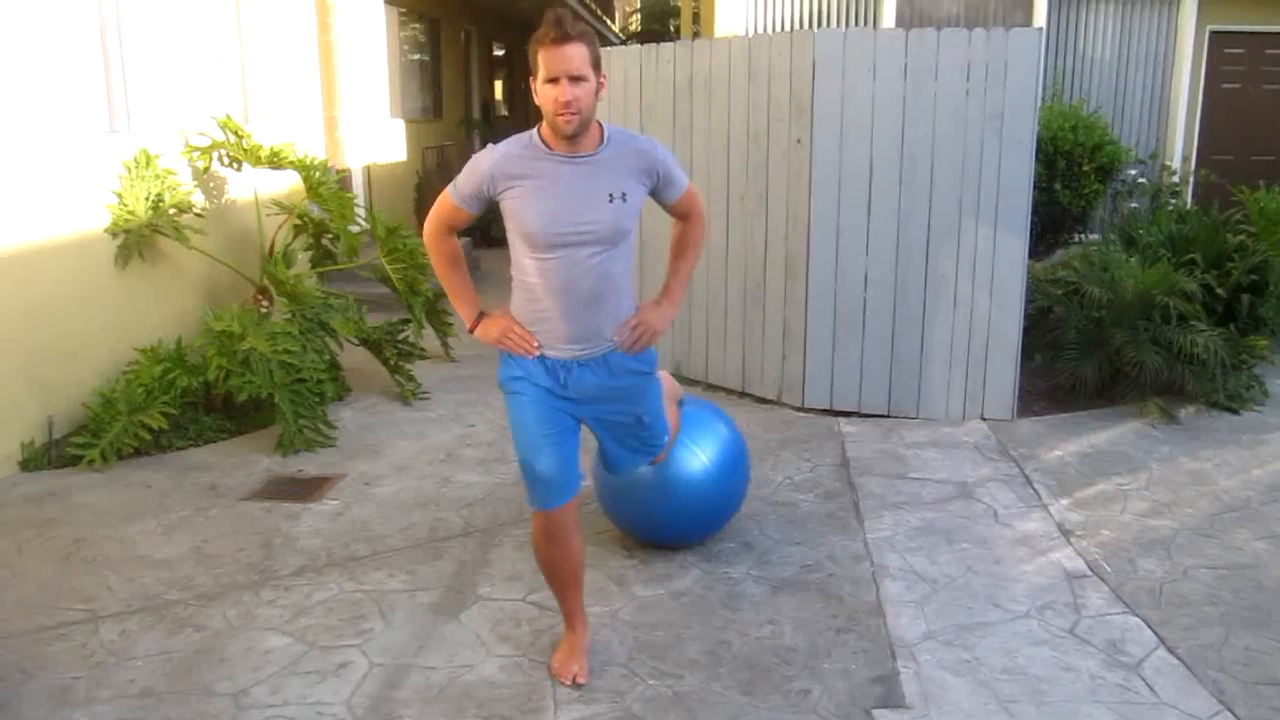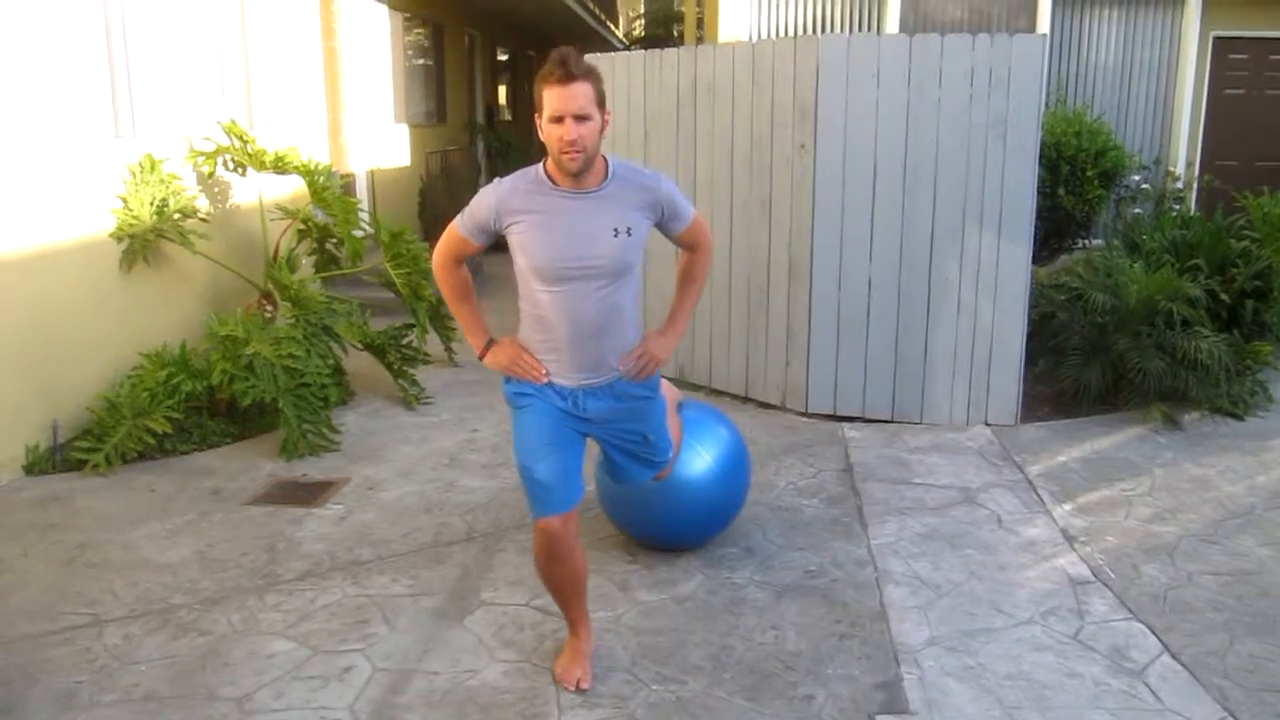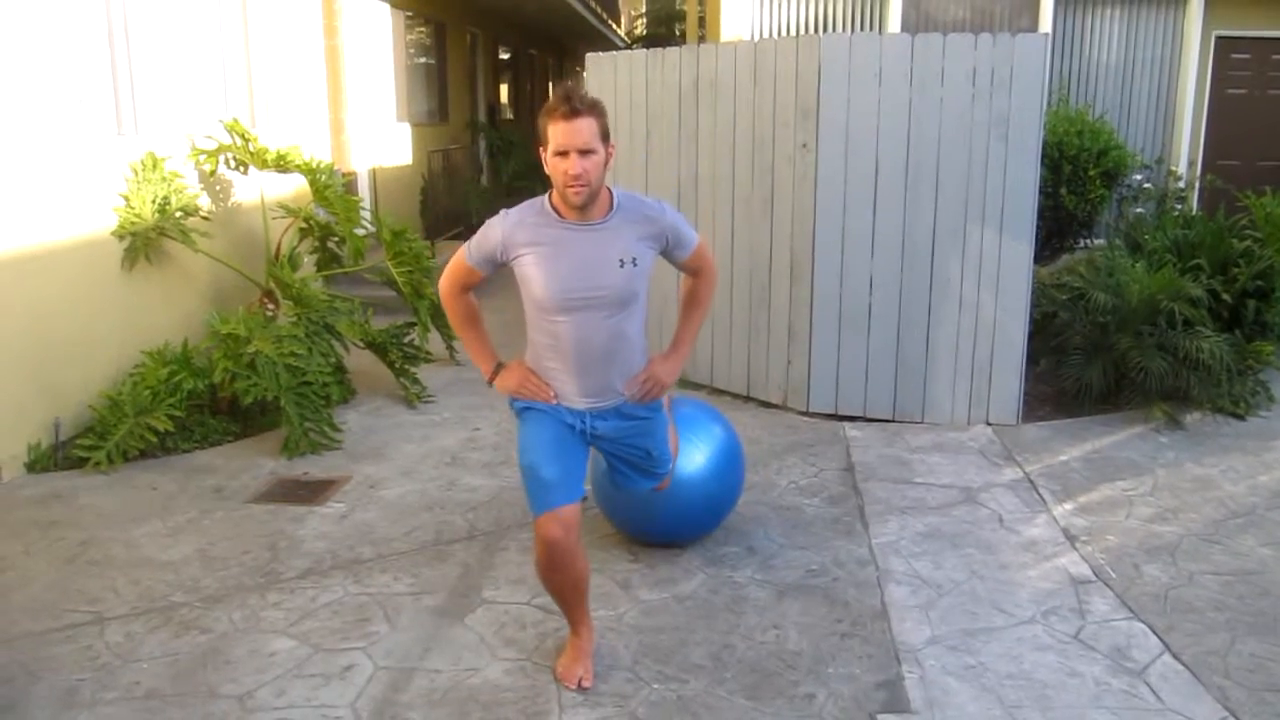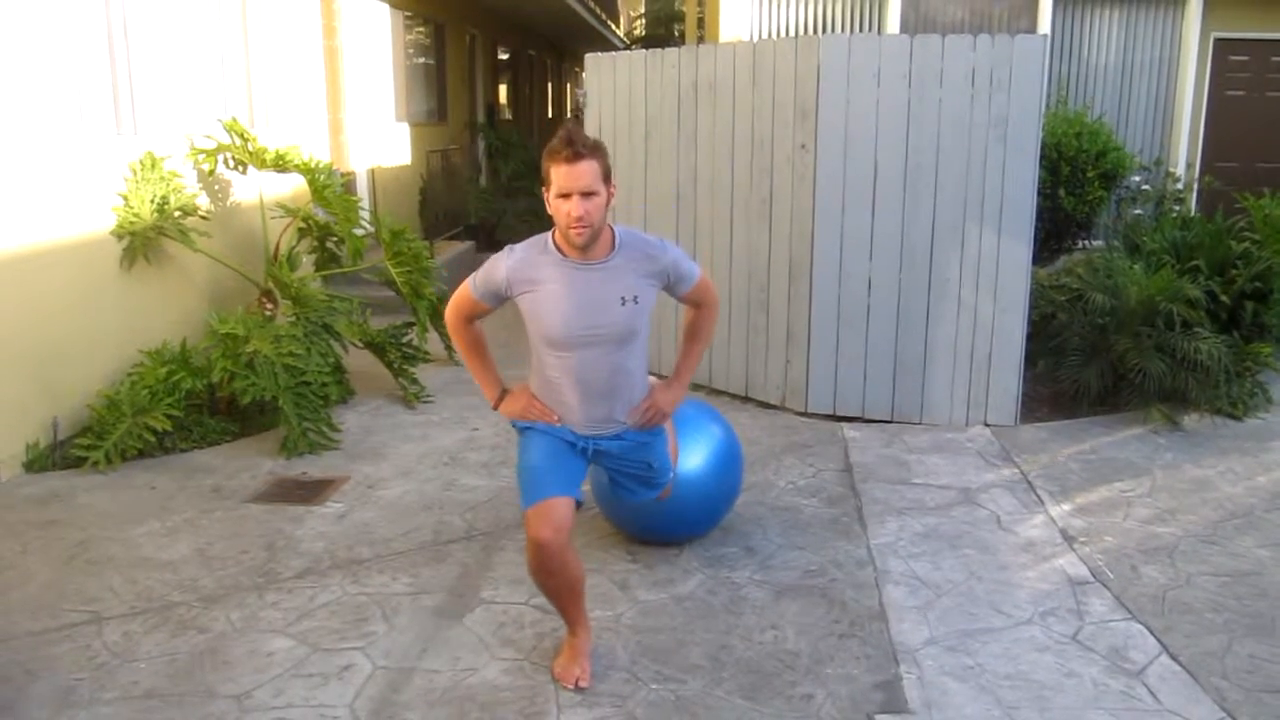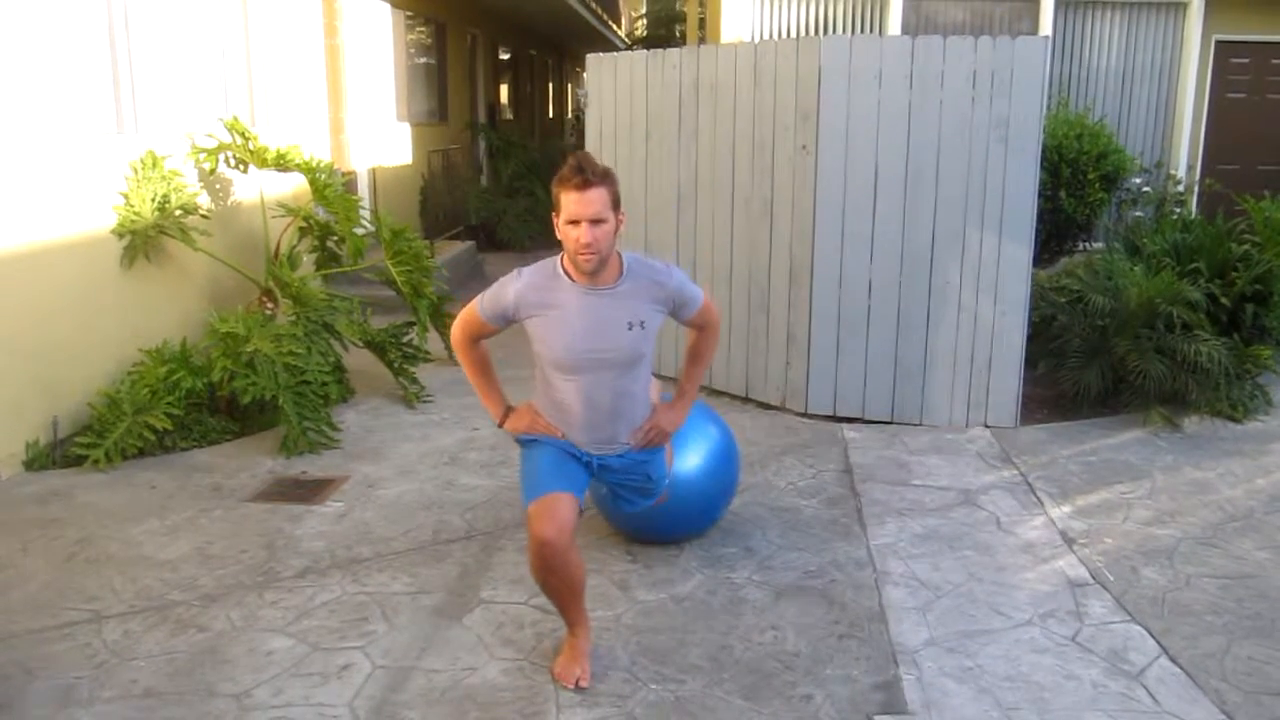
dt=0.4s
person 1, frame 1
left shoulder: (642, 156)
right shoulder: (499, 164)
left elbow: (692, 217)
right elbow: (437, 231)
left wrist: (668, 301)
right wrist: (476, 317)
left hip: (619, 358)
right hip: (534, 366)
left knee: (651, 457)
right knee: (554, 512)
left ankle: (661, 386)
right ankle: (575, 627)
person 1, frame 2
left shoulder: (648, 190)
right shoulder: (505, 199)
left elbow: (699, 246)
right elbow: (446, 260)
left wrist: (672, 332)
right wrist: (485, 344)
left hip: (624, 381)
right hip: (542, 389)
left knee: (655, 472)
right knee: (554, 526)
left ankle: (664, 397)
right ankle: (579, 634)
person 1, frame 3
left shoulder: (653, 220)
right shoulder: (512, 230)
left elbow: (703, 271)
right elbow: (452, 287)
left wrist: (676, 356)
right wrist: (495, 369)
left hip: (629, 399)
right hip: (549, 406)
left knee: (656, 484)
right knee: (556, 532)
left ankle: (662, 403)
right ankle: (580, 633)
person 1, frame 4
left shoulder: (654, 257)
right shoulder: (515, 266)
left elbow: (705, 303)
right elbow: (458, 317)
left wrist: (677, 386)
right wrist: (499, 394)
left hip: (631, 421)
right hip: (552, 426)
left knee: (657, 494)
right knee: (546, 536)
left ankle: (658, 417)
right ankle: (578, 633)
person 1, frame 5
left shoulder: (660, 282)
right shoulder: (524, 290)
left elbow: (708, 325)
right elbow: (463, 335)
left wrist: (678, 404)
right wrist: (503, 412)
left hip: (633, 439)
right hip: (556, 440)
left knee: (651, 500)
right knee: (548, 537)
right ankle: (577, 633)
